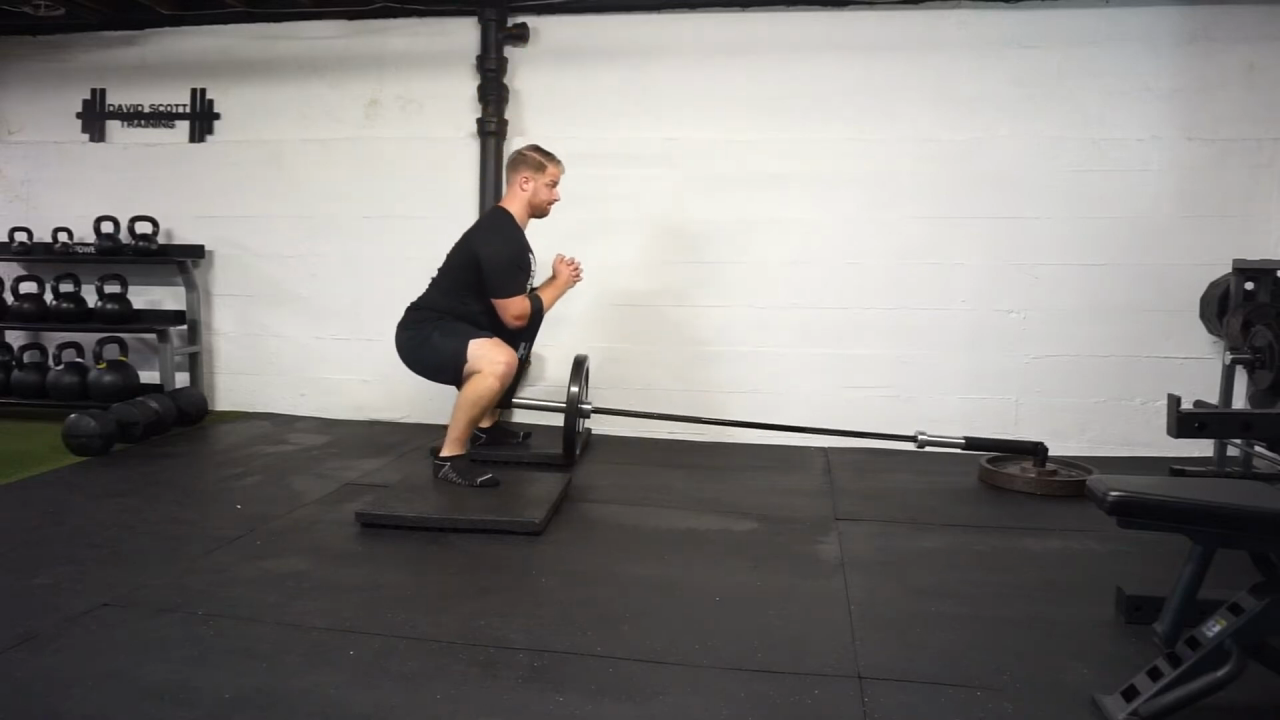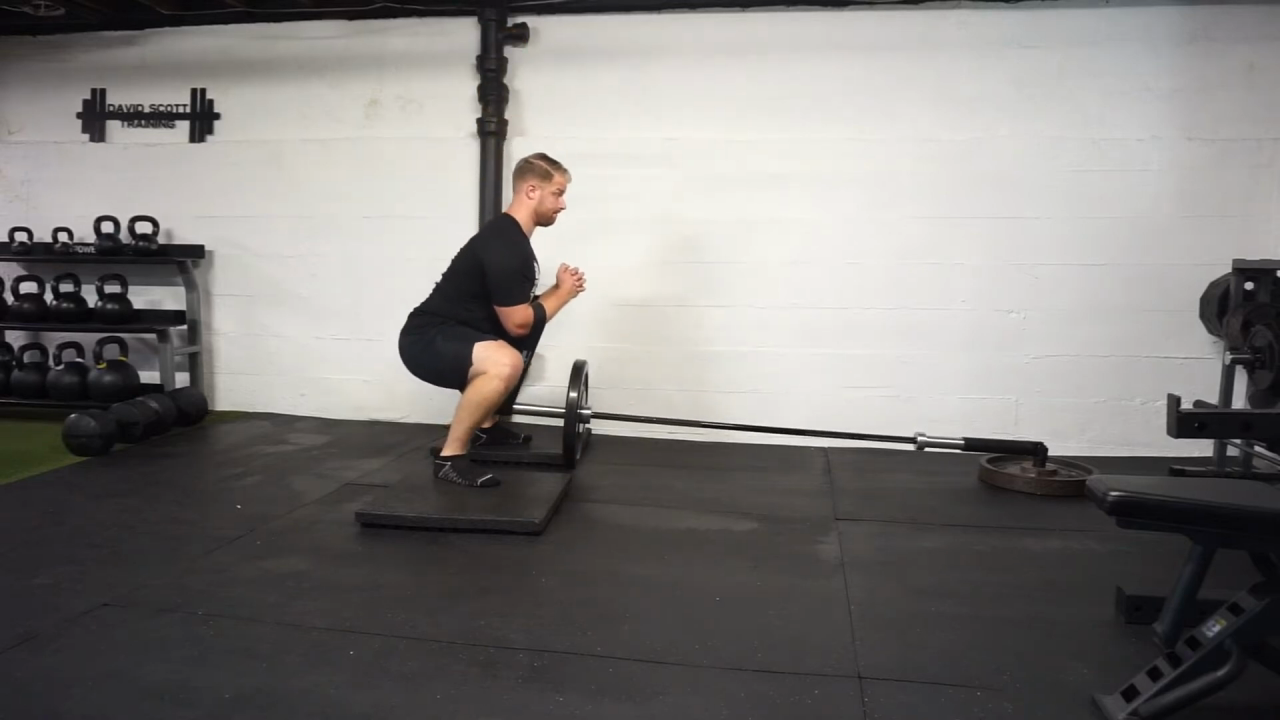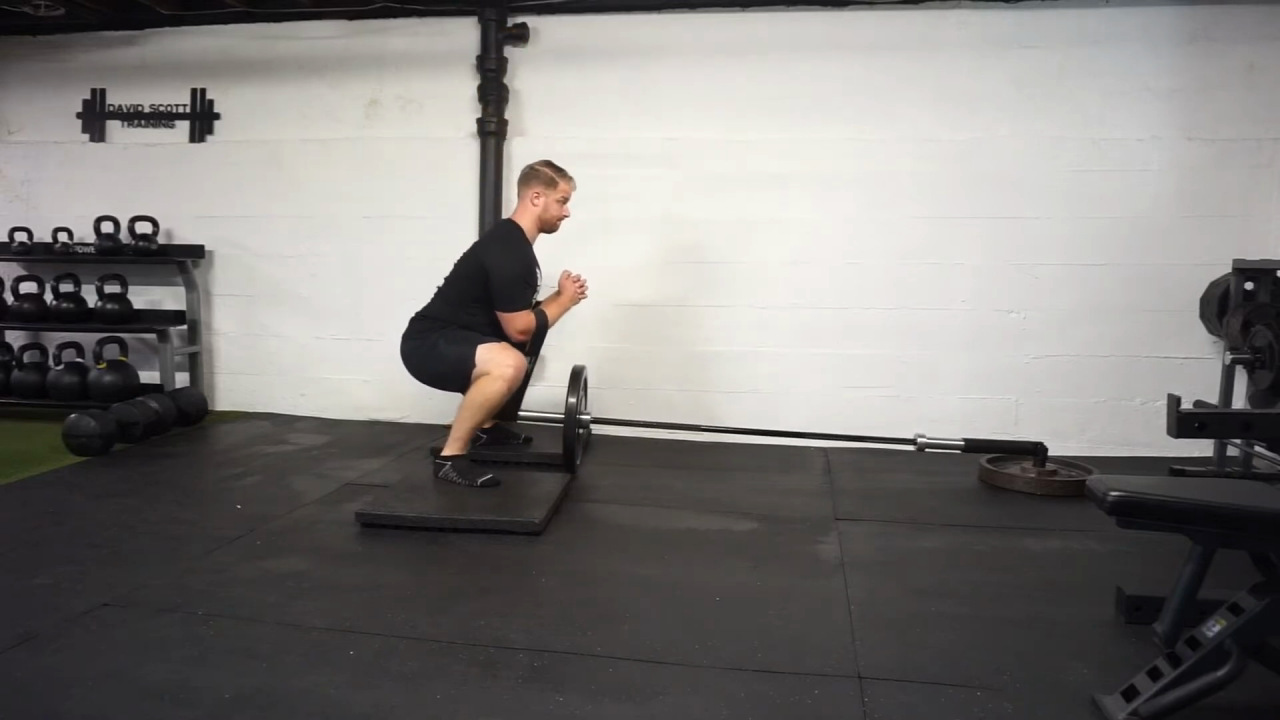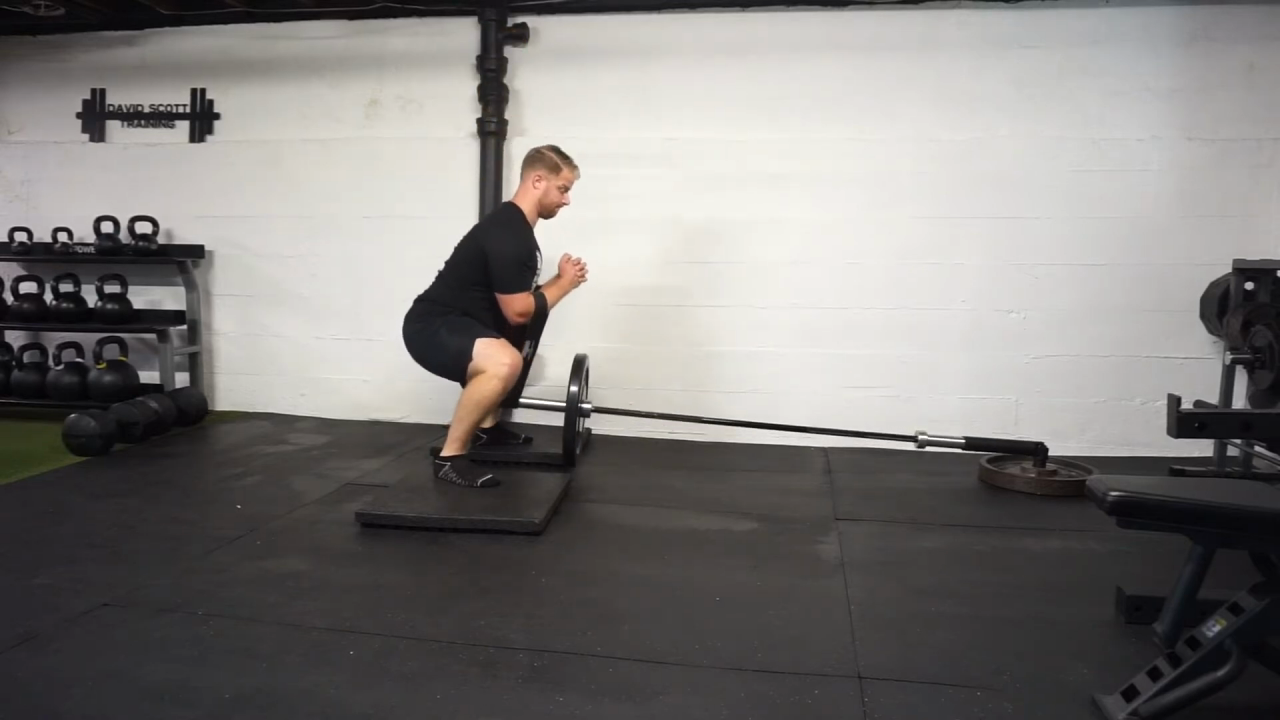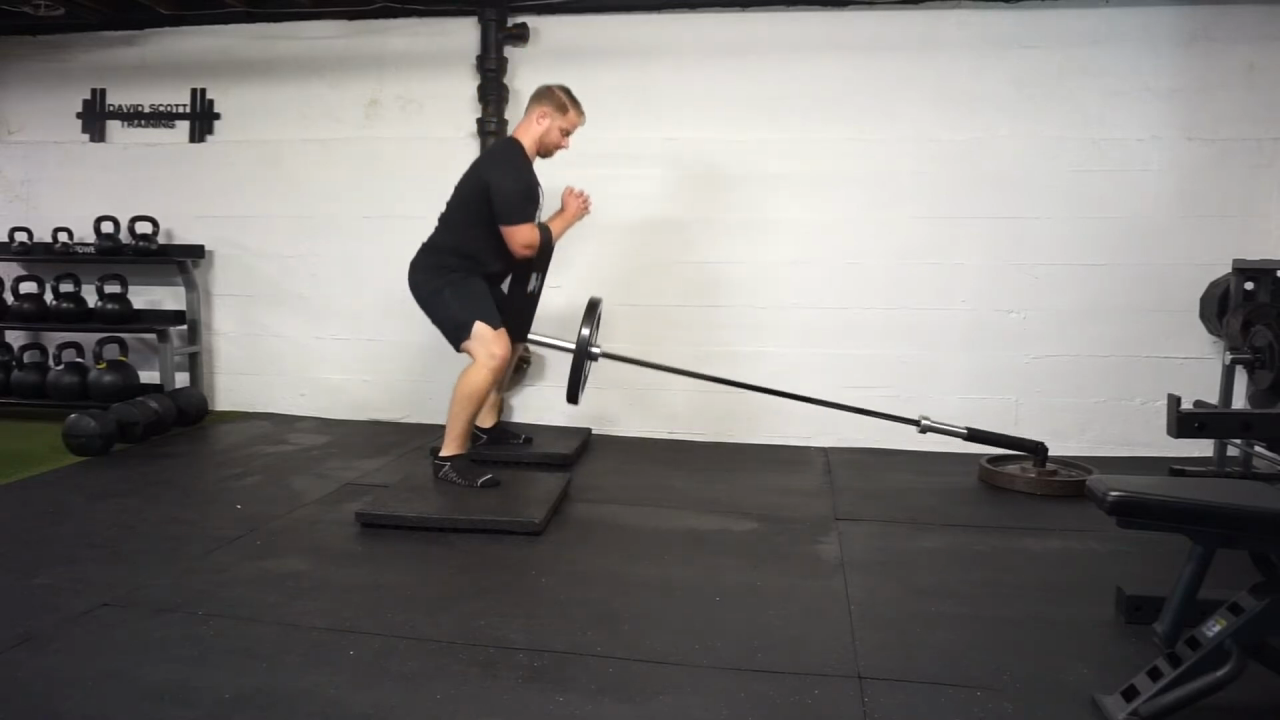
dt=0.4s
person 1, frame 1
left shoulder: (507, 230)
right shoulder: (499, 239)
left elbow: (513, 305)
right elbow: (516, 315)
left wrist: (557, 280)
right wrist: (561, 282)
left hip: (452, 328)
right hip: (424, 334)
left knee: (518, 350)
right knee: (500, 362)
left ankle: (485, 427)
right ankle: (450, 458)
person 1, frame 2
left shoulder: (511, 237)
right shoulder: (505, 247)
left elbow: (516, 314)
right elbow: (519, 322)
left wrist: (560, 289)
right wrist: (564, 292)
left hip: (452, 333)
right hip: (427, 339)
left knee: (521, 351)
right knee: (505, 364)
left ankle: (486, 427)
right ankle: (451, 458)
person 1, frame 3
left shoulder: (514, 242)
right shoulder: (508, 253)
left elbow: (517, 321)
right elbow: (519, 330)
left wrist: (561, 296)
right wrist: (566, 299)
left hip: (452, 336)
right hip: (429, 345)
right knee: (509, 364)
left ankle: (485, 427)
right ankle: (451, 457)
person 1, frame 4
left shoulder: (514, 226)
right shoulder: (508, 236)
left elbow: (515, 302)
right elbow: (517, 312)
left wrist: (561, 280)
right wrist: (565, 283)
left hip: (458, 318)
right hip: (432, 326)
left knee: (519, 350)
right knee: (504, 363)
left ankle: (486, 427)
right ankle: (451, 457)
person 1, frame 5
left shoulder: (512, 161)
right shoulder: (509, 168)
left elbow: (519, 238)
right elbow: (523, 244)
right wrist: (569, 215)
left hip: (470, 270)
right hip: (444, 274)
left knee: (508, 340)
right knee: (492, 352)
left ankle: (486, 426)
right ankle: (450, 456)
